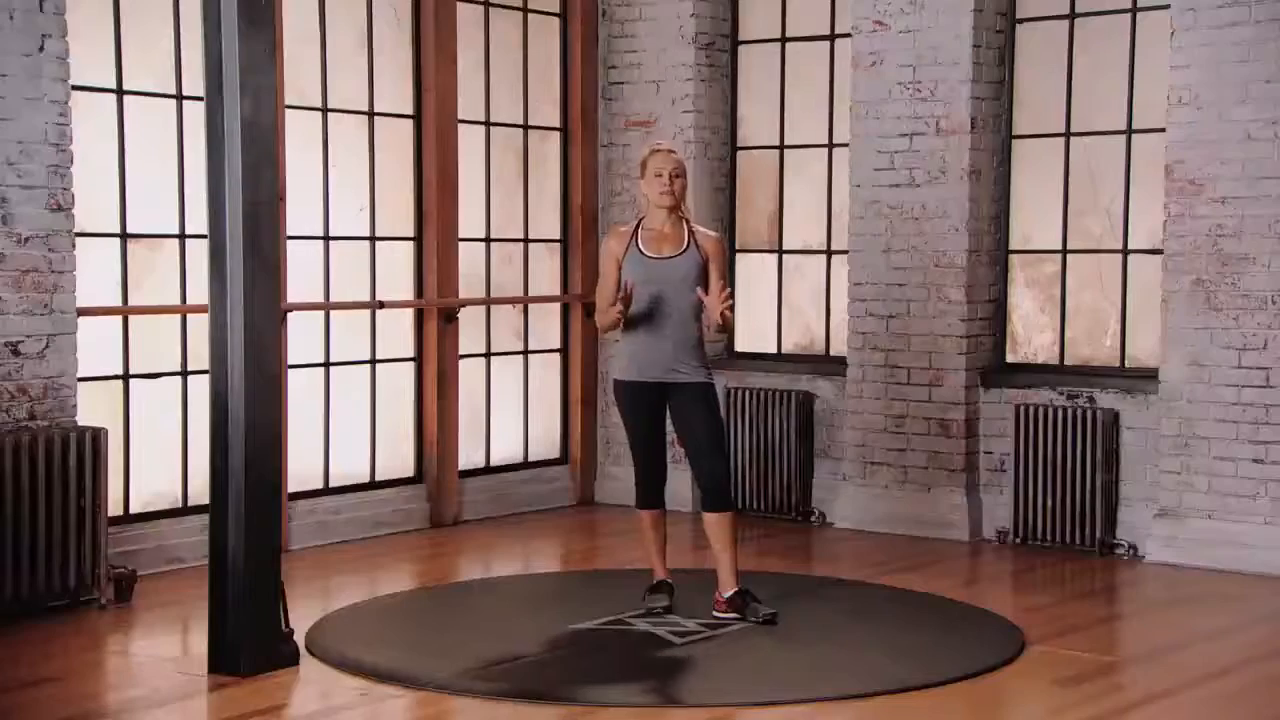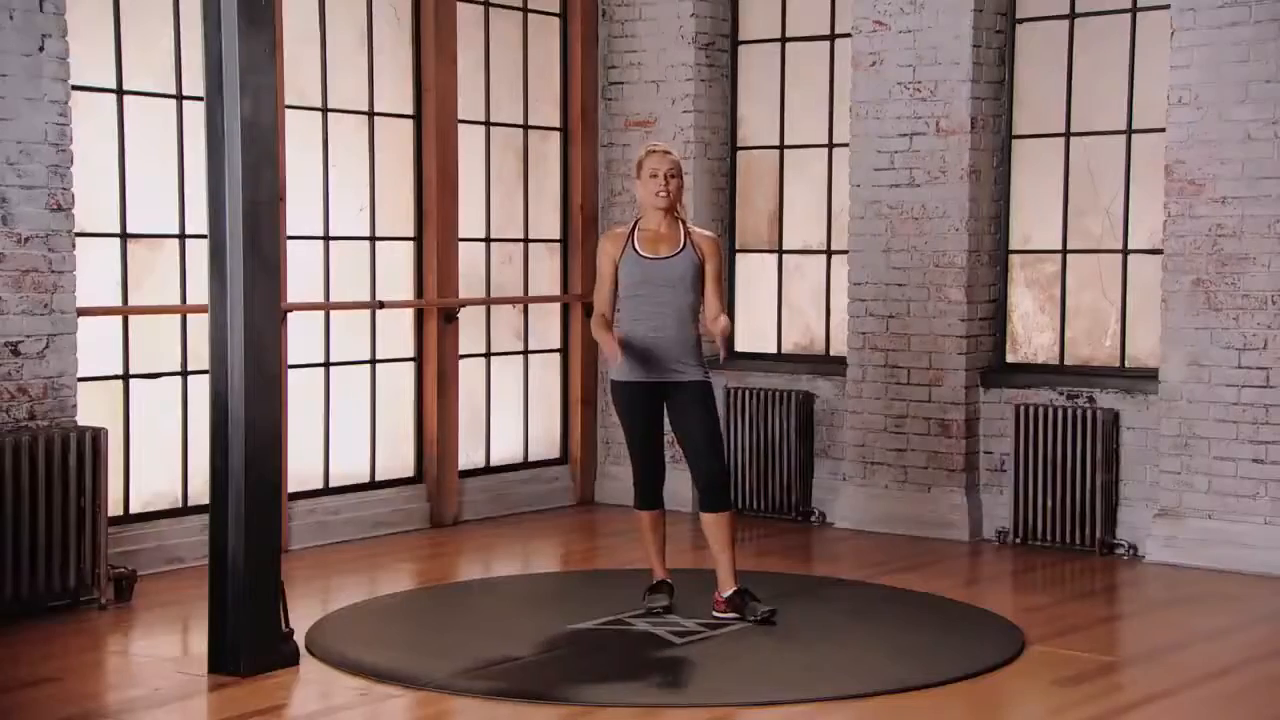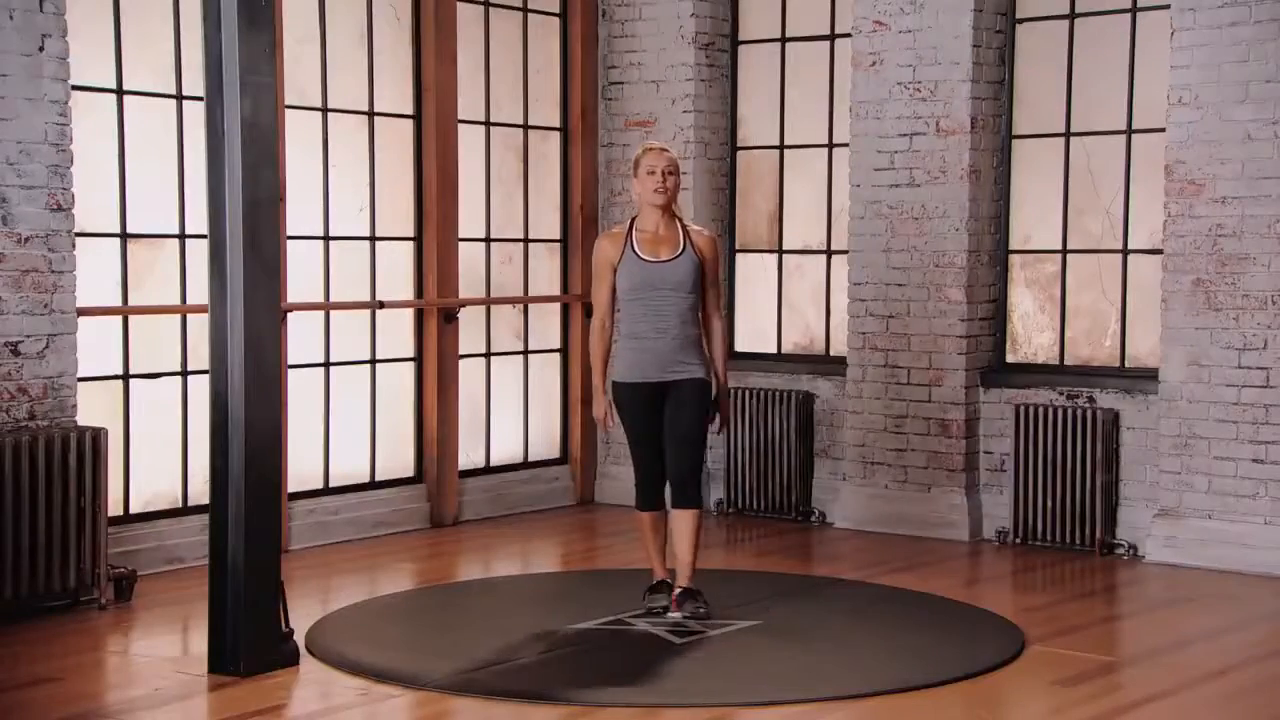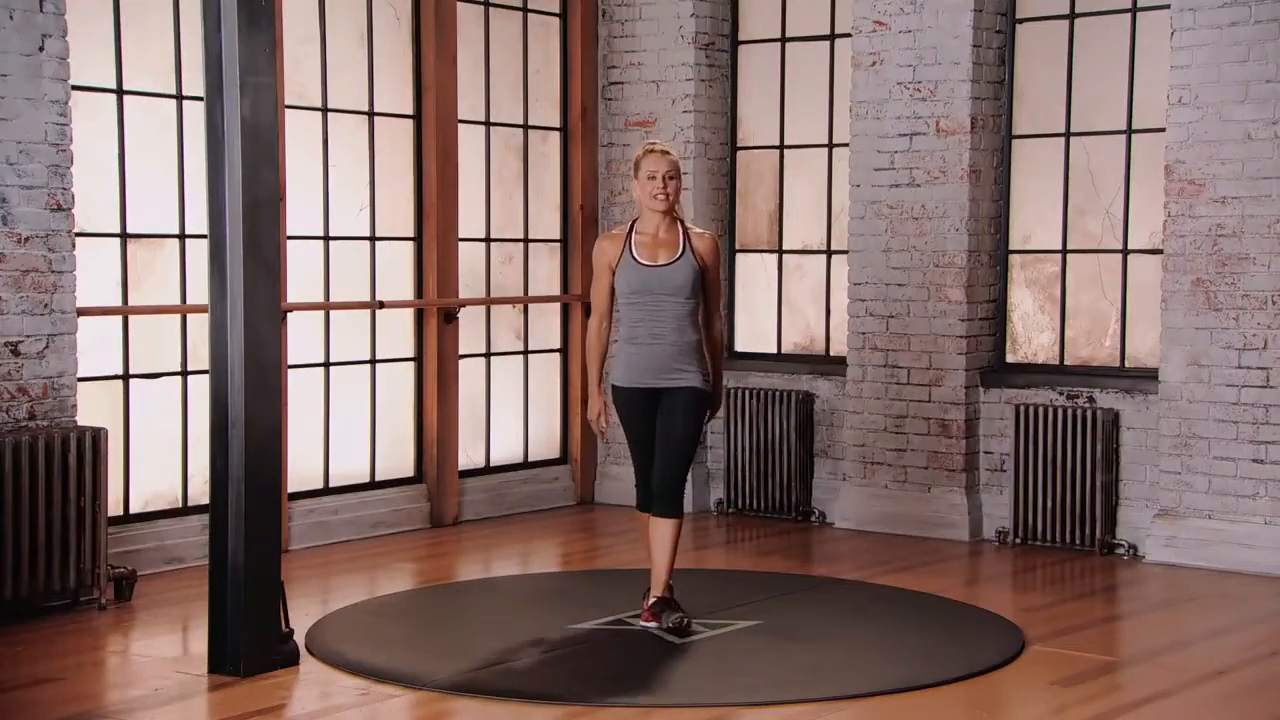
dt=0.3s
person 1, frame 1
left shoulder: (708, 243)
right shoulder: (619, 242)
left elbow: (718, 317)
right elbow: (601, 317)
left wrist: (719, 315)
right wrist: (614, 314)
left hip: (691, 375)
right hip: (637, 375)
left knee: (714, 476)
right knee: (650, 476)
left ankle: (729, 591)
right ankle: (660, 578)
person 1, frame 2
left shoulder: (704, 243)
right shoulder: (614, 243)
left elbow: (713, 314)
right elbow: (599, 314)
left wrist: (720, 327)
right wrist: (606, 336)
left hip: (688, 375)
right hip: (634, 376)
left knee: (712, 475)
right knee: (648, 477)
left ankle: (728, 590)
right ankle: (660, 578)
person 1, frame 3
left shoulder: (701, 243)
right shoulder: (611, 245)
left elbow: (712, 319)
right elbow: (601, 322)
left wrist: (722, 384)
right wrist: (598, 389)
left hip: (688, 374)
right hip: (633, 377)
left knee: (685, 476)
right knee: (649, 478)
left ankle: (685, 587)
right ankle: (660, 579)
person 1, frame 4
left shoulder: (703, 245)
right shoulder: (611, 246)
left elbow: (712, 319)
right elbow: (599, 322)
left wrist: (717, 381)
right wrist: (593, 390)
left hip: (686, 381)
right hip: (632, 381)
left knee: (669, 484)
right knee: (648, 483)
left ankle: (657, 599)
right ankle: (658, 584)
